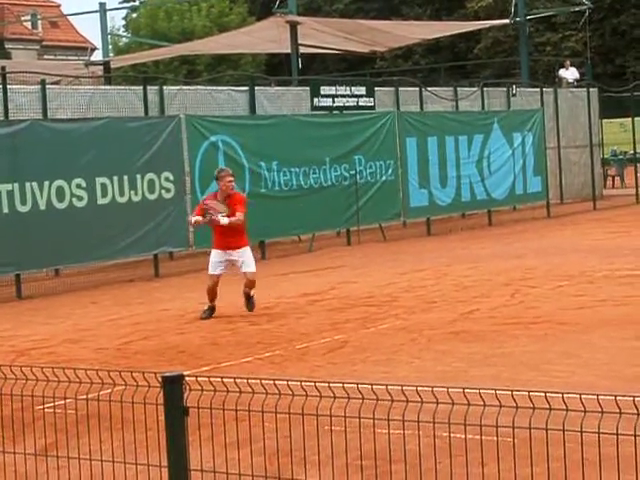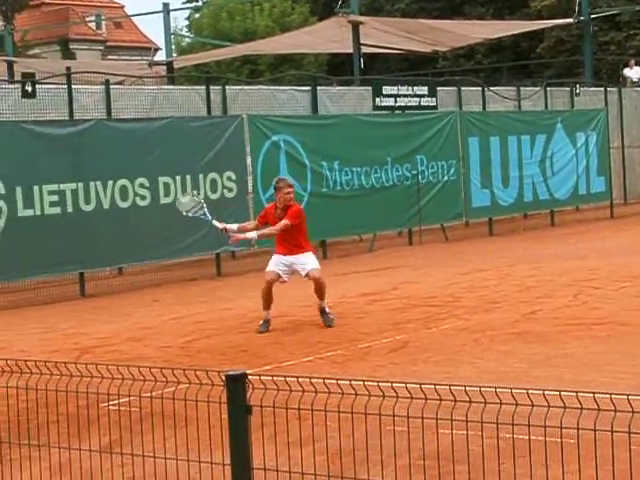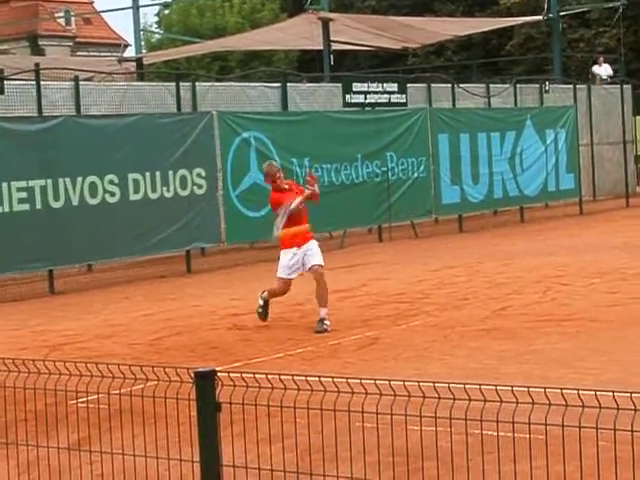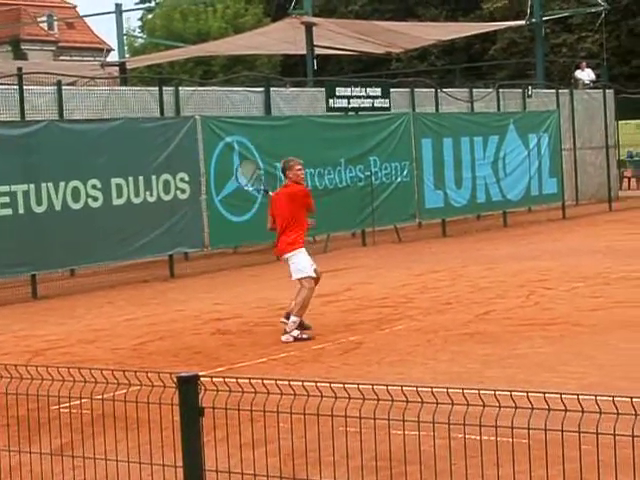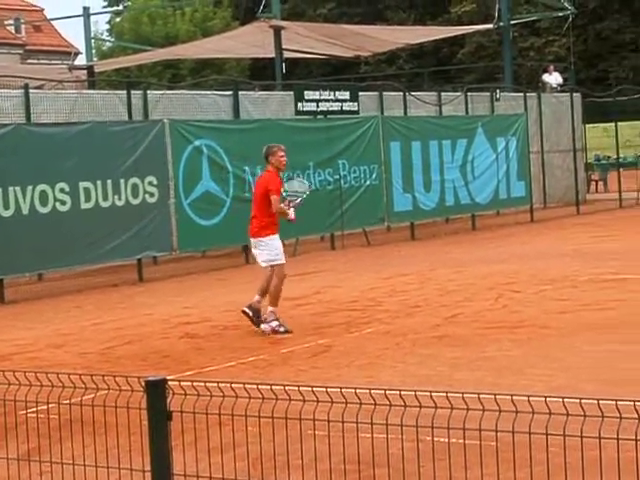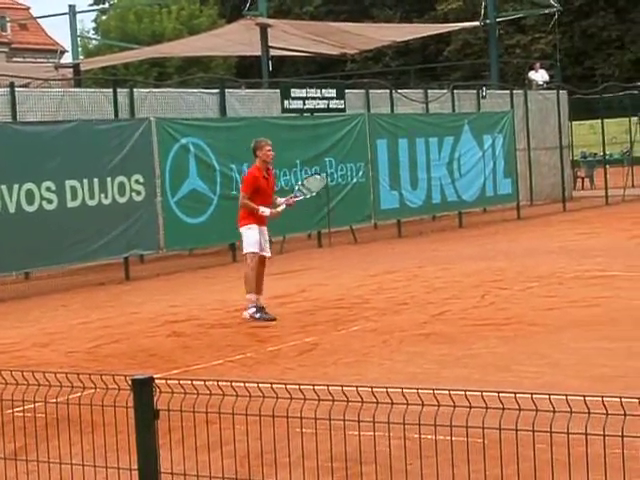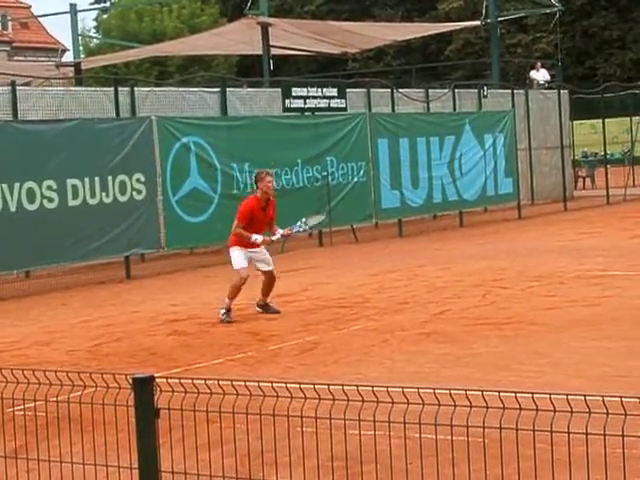
dt=0.4s
person 1, frame 1
left shoulder: (239, 198)
right shoulder: (207, 201)
left elbow: (239, 220)
right elbow: (192, 220)
left wrist: (223, 220)
right wrist: (196, 219)
left hip: (241, 247)
right hip: (219, 249)
left knee: (251, 279)
right knee: (212, 283)
left ankle: (247, 292)
right ankle: (211, 306)
person 1, frame 2
left shoulder: (296, 210)
right shoulder: (269, 210)
left elbow: (276, 230)
right elbow: (255, 225)
left wrist: (249, 236)
right wrist: (232, 227)
left hip: (303, 253)
right hip: (281, 255)
left knee: (317, 277)
right knee: (268, 280)
left ankle: (323, 308)
right ankle: (266, 318)
person 1, frame 3
left shoulder: (290, 184)
right shoulder: (275, 198)
left elbow: (311, 196)
right elbow: (295, 207)
left wrist: (313, 186)
right wrist: (309, 192)
left hip: (308, 240)
right hip: (290, 246)
left knee: (319, 275)
right knee: (282, 288)
left ankle: (323, 318)
right ankle: (265, 297)
person 1, frame 4
left shoulder: (275, 196)
right shoulder: (302, 191)
left elbow: (271, 226)
right elbow: (311, 210)
left hip: (287, 246)
right hip: (294, 247)
left knee: (314, 276)
right knee: (308, 285)
left ankle: (291, 315)
right ankle: (291, 330)
person 1, frame 5
left shoulder: (262, 178)
right shoulder: (274, 179)
right elbow: (277, 208)
left wrist: (284, 207)
right wrist: (290, 214)
left hip: (256, 232)
right hip: (267, 233)
left knee: (273, 271)
right knee: (279, 273)
left ankle: (254, 306)
right ankle: (270, 318)
person 1, frame 6
left shoulder: (270, 173)
right shoulder: (252, 174)
right elbow: (242, 202)
left wrist: (282, 201)
right wrist: (265, 211)
left hip: (261, 224)
right hip: (249, 223)
left knee: (262, 264)
right knee: (252, 261)
left ankle: (257, 304)
right ankle: (251, 306)
person 1, frame 7
left shoulder: (271, 202)
right shoulder: (248, 205)
left elbow: (271, 225)
right elbow: (235, 231)
left wrist: (280, 232)
right wrist: (256, 238)
left hip: (257, 246)
right hip: (239, 246)
left knee: (270, 276)
right knee: (243, 275)
left ankle: (263, 303)
right ankle: (226, 308)
